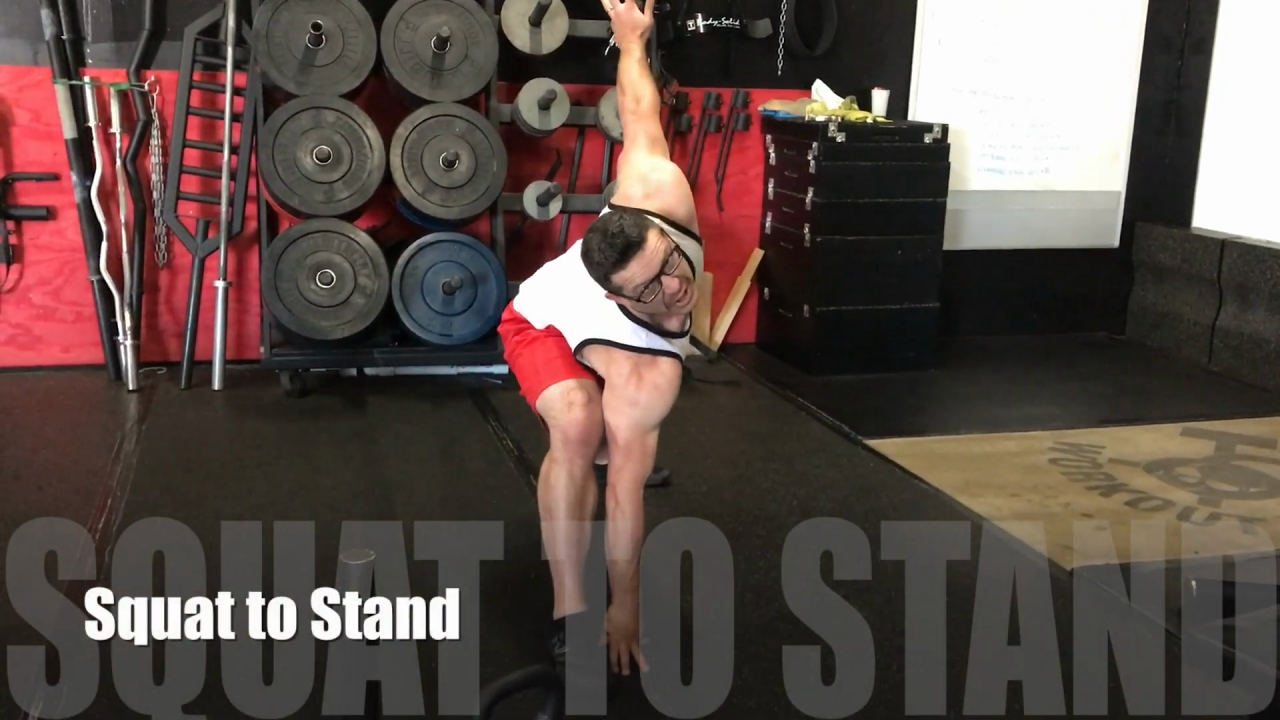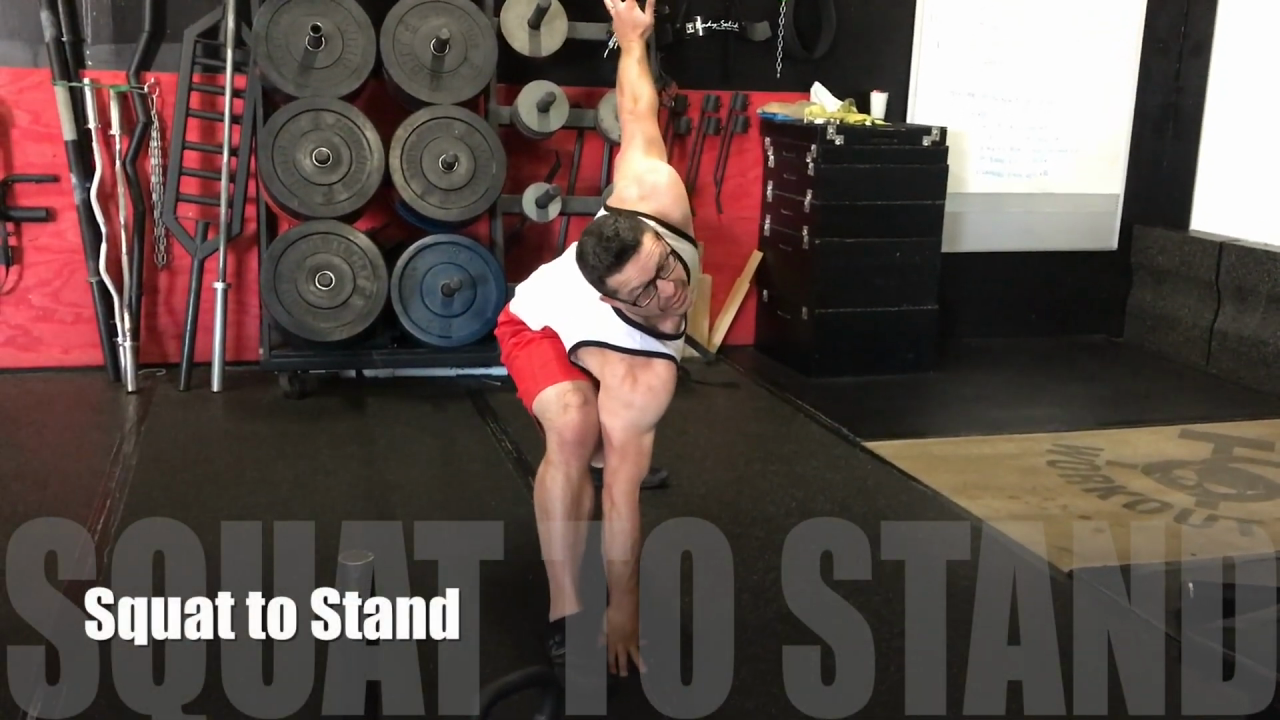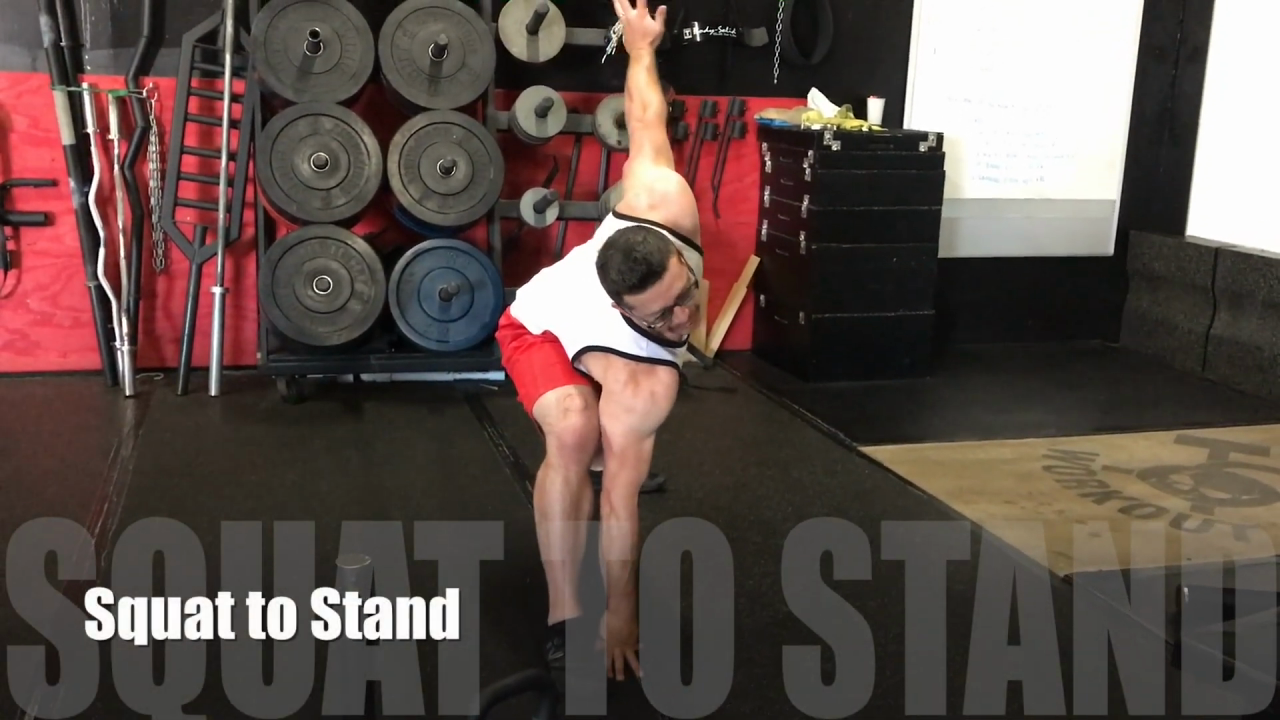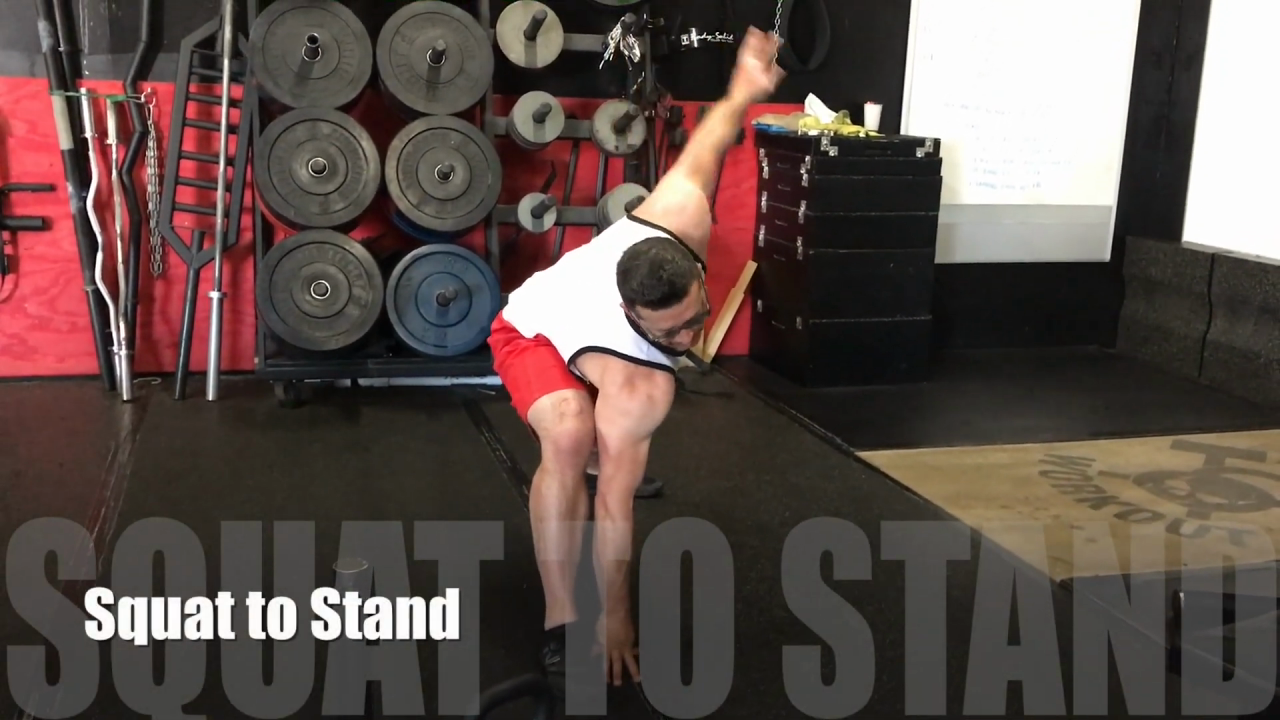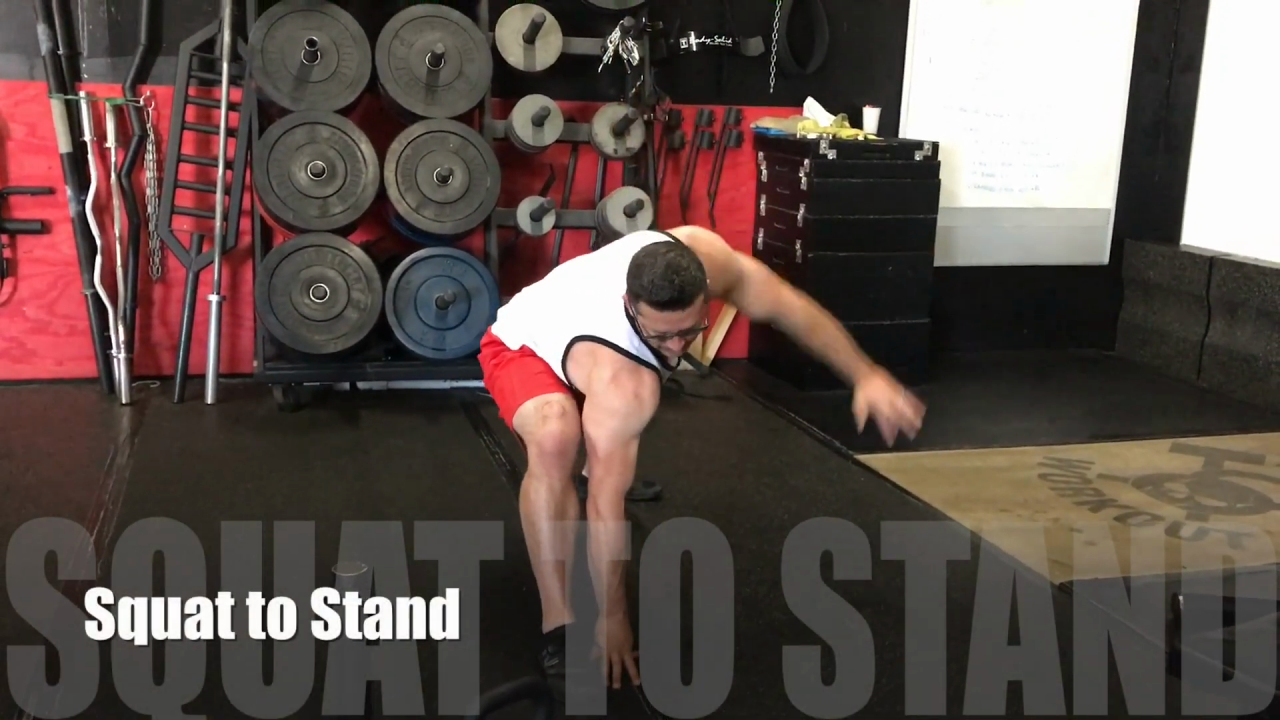
dt=0.3s
person 1, frame 1
left shoulder: (658, 196)
right shoulder: (646, 369)
left elbow: (639, 116)
right elbow: (624, 489)
right wrist: (625, 612)
left hip: (568, 292)
right hip: (541, 322)
left knee: (626, 433)
right knee: (580, 428)
right ankle: (570, 612)
person 1, frame 2
left shoulder: (654, 196)
right shoulder: (641, 372)
left elbow: (637, 115)
right elbow: (620, 491)
right wrist: (624, 613)
left hip: (560, 289)
right hip: (539, 324)
left knee: (623, 436)
right knee: (575, 431)
left ankle: (610, 436)
right ankle: (567, 613)
person 1, frame 3
left shoulder: (665, 210)
right shoulder: (643, 379)
left elbow: (645, 127)
right elbow: (618, 497)
right wrist: (621, 616)
left hip: (575, 296)
right hip: (538, 326)
left knee: (624, 437)
right knee: (576, 435)
right ankle: (565, 616)
person 1, frame 4
left shoulder: (677, 225)
right shoulder: (638, 384)
left elbow: (701, 153)
right elbow: (614, 503)
left wrist: (744, 91)
right wrist: (616, 618)
left hip: (574, 294)
right hip: (531, 331)
right knee: (570, 440)
right ankle: (563, 620)
person 1, frame 5
left shoulder: (691, 254)
right shoulder: (623, 378)
left elbow: (782, 304)
right elbow: (607, 497)
left wrist: (864, 374)
right wrist: (615, 620)
left hip: (582, 318)
right hip: (521, 346)
right knee: (556, 440)
right ankle: (559, 624)
